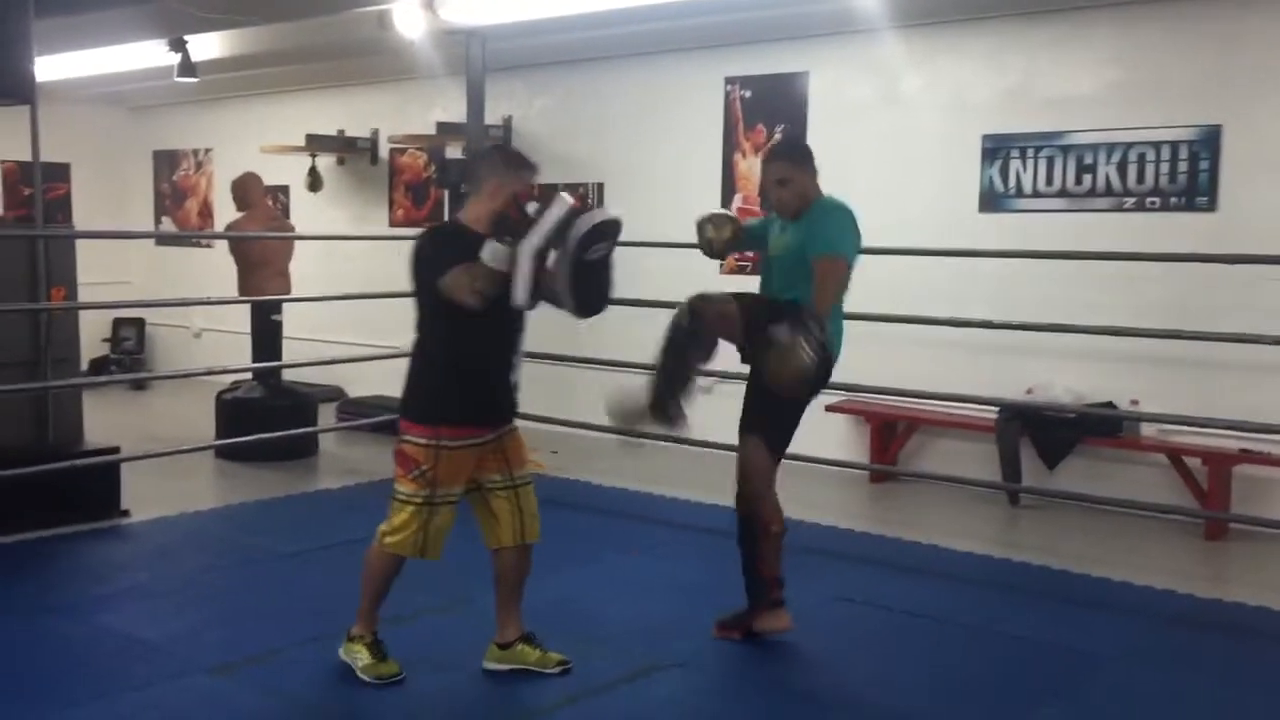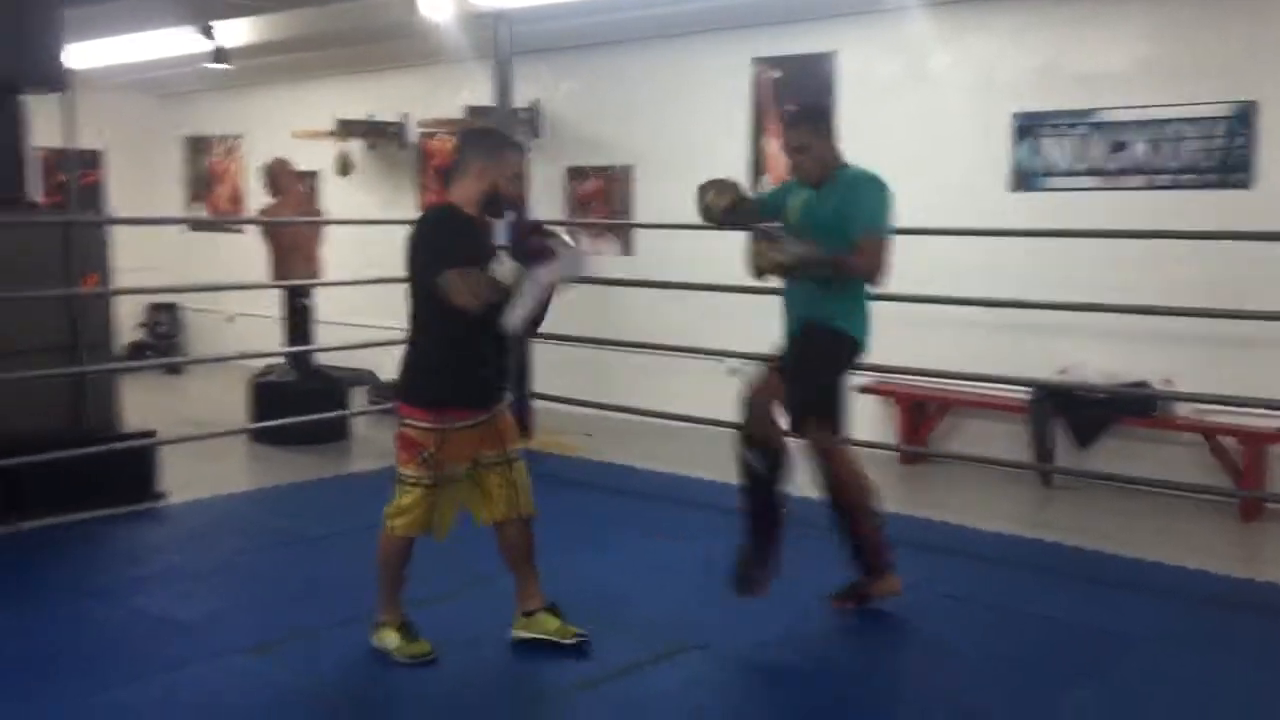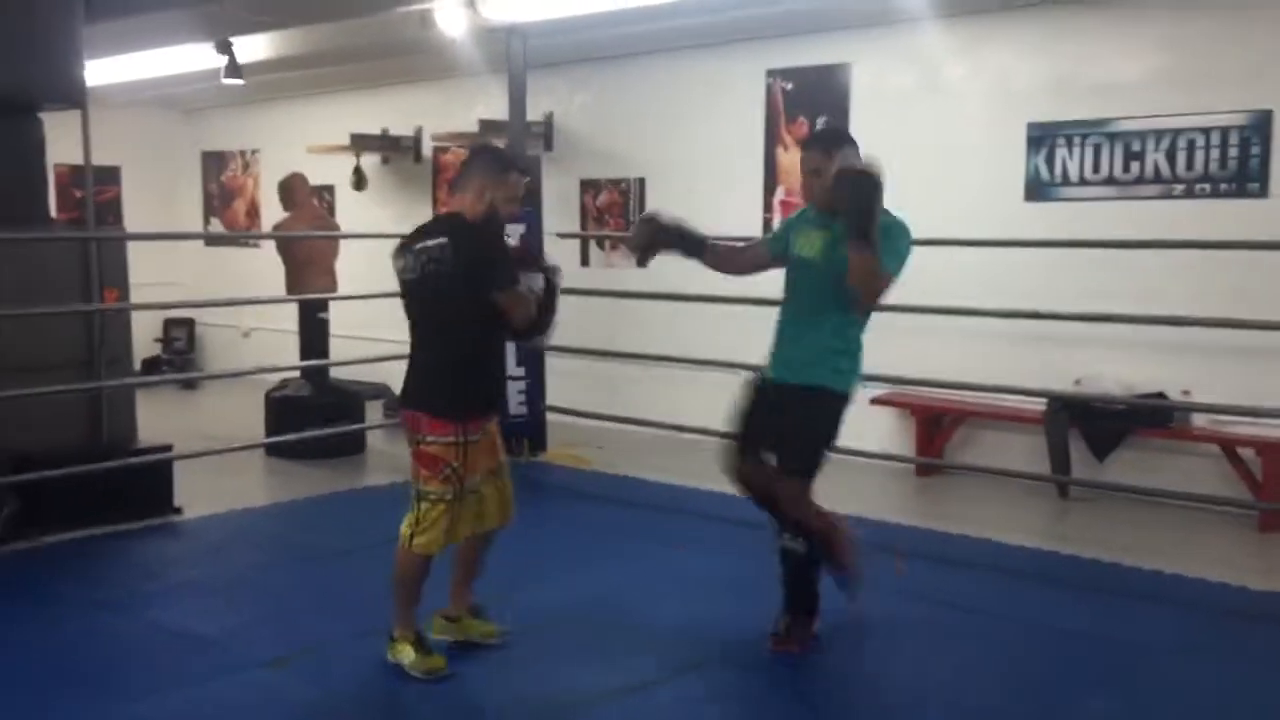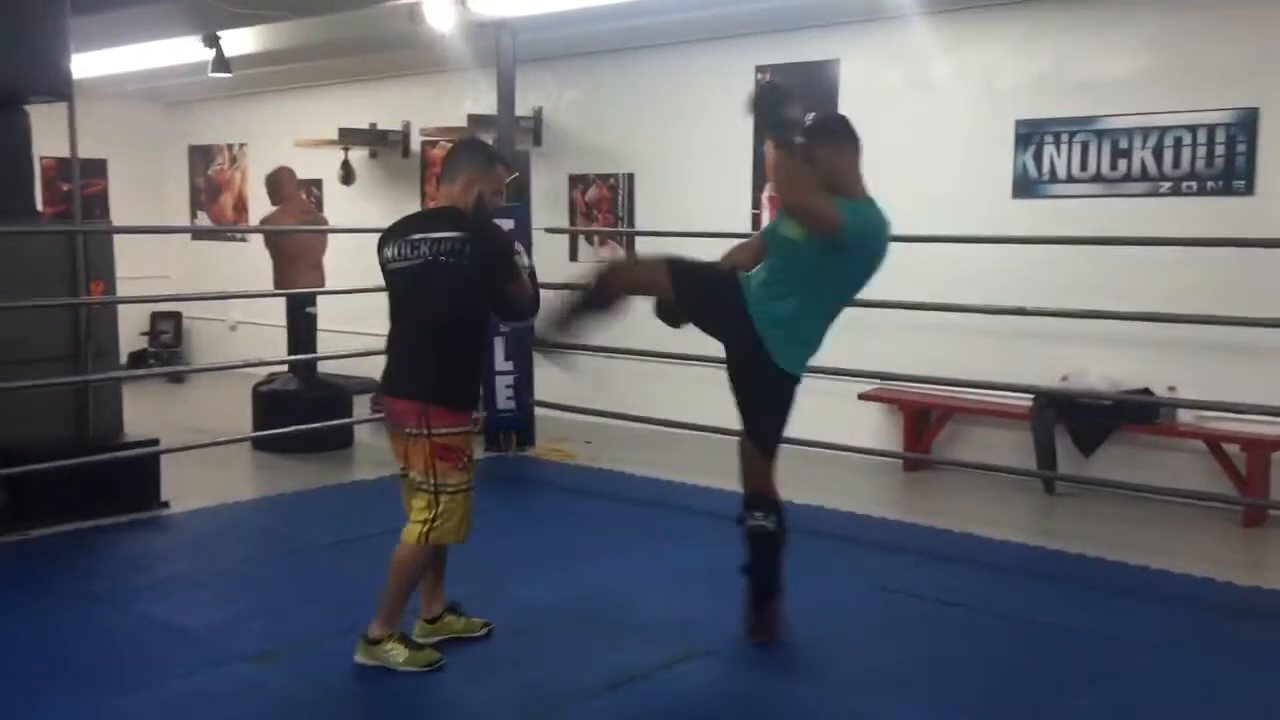
dt=0.2s
person 1, frame 1
left shoulder: (508, 243)
right shoulder: (440, 243)
right elbow: (472, 293)
right wrist: (505, 241)
left hip: (494, 419)
right hip: (437, 421)
left knee: (515, 528)
right knee: (402, 534)
left ankle: (508, 641)
right ankle: (360, 636)
person 1, frame 2
left shoulder: (474, 230)
right shoulder: (441, 229)
left elbow: (498, 307)
right elbow: (471, 298)
right wrist: (514, 258)
left hip: (484, 397)
right hip: (434, 401)
left knee: (512, 503)
right knee: (409, 513)
left ankle: (532, 610)
right ankle: (388, 622)
person 1, frame 3
left shoulder: (414, 245)
right shoulder: (477, 242)
right elbow: (523, 317)
left wrist: (505, 272)
right wrist: (536, 277)
left hip: (467, 402)
right hip: (443, 408)
left knee: (485, 510)
right knee: (429, 524)
left ankle: (458, 612)
right ankle: (403, 635)
person 1, frame 4
left shoulder: (394, 237)
right shoulder: (480, 236)
right elbow: (521, 302)
right wrist: (511, 253)
left hip: (404, 387)
right hip: (438, 398)
left knee: (441, 509)
right knee: (432, 516)
left ankle: (434, 613)
right ankle: (379, 635)
person 2, frame 1
left shoulder: (833, 218)
right shoulder: (780, 220)
left elbow: (828, 287)
right elbow: (736, 241)
left wrist: (811, 338)
right hip: (774, 345)
left knee: (703, 309)
right knee: (755, 471)
left ankle: (662, 404)
right ankle: (766, 604)
person 2, frame 2
left shoulder: (863, 188)
right shoulder: (796, 192)
left elbow: (869, 268)
right elbow: (745, 212)
left wrist: (807, 258)
right wrist: (725, 198)
left hip: (832, 328)
right hip: (808, 328)
left knee: (757, 399)
right knee: (826, 445)
left ankle: (764, 538)
right ankle: (877, 571)
person 2, frame 3
left shoulder: (890, 233)
right shoulder: (802, 222)
left elbow: (864, 297)
right elbow: (743, 259)
left wrist: (860, 224)
right wrist: (683, 238)
left hip: (822, 381)
right hip: (782, 370)
left knee: (787, 491)
right knee: (747, 471)
left ankle: (799, 615)
right ankle: (833, 543)
person 2, frame 4
left shoulder: (867, 222)
right shoulder: (812, 205)
left elbow: (802, 209)
right elbow: (758, 247)
left wrist: (789, 146)
right wrist: (721, 276)
left hip: (774, 348)
right hip: (743, 302)
left knee: (758, 474)
right knee: (624, 273)
left ankle: (765, 598)
right ankle: (568, 325)
person 3, frame 1
left shoulder: (238, 228)
right shoulder: (284, 225)
left elbow: (244, 262)
right elbow: (283, 261)
left hip: (260, 297)
right hip: (280, 293)
left knee: (264, 358)
person 3, frame 2
left shoulder: (271, 214)
right shoulder: (312, 209)
left hip: (292, 280)
right hip: (308, 277)
left knee: (297, 342)
left ankle: (299, 374)
right ankle: (303, 372)
person 3, frame 3
left shoulder: (285, 228)
right shoulder: (330, 223)
left elbow: (294, 262)
right elbow: (328, 259)
left hip: (307, 294)
right hip: (325, 291)
left knee: (312, 354)
right ankle: (319, 388)
person 3, frame 4
left shoulder: (273, 222)
right shoulder: (318, 218)
left elbow: (280, 255)
right elbow: (317, 254)
left hip: (295, 288)
right hip: (313, 285)
left knee: (299, 349)
